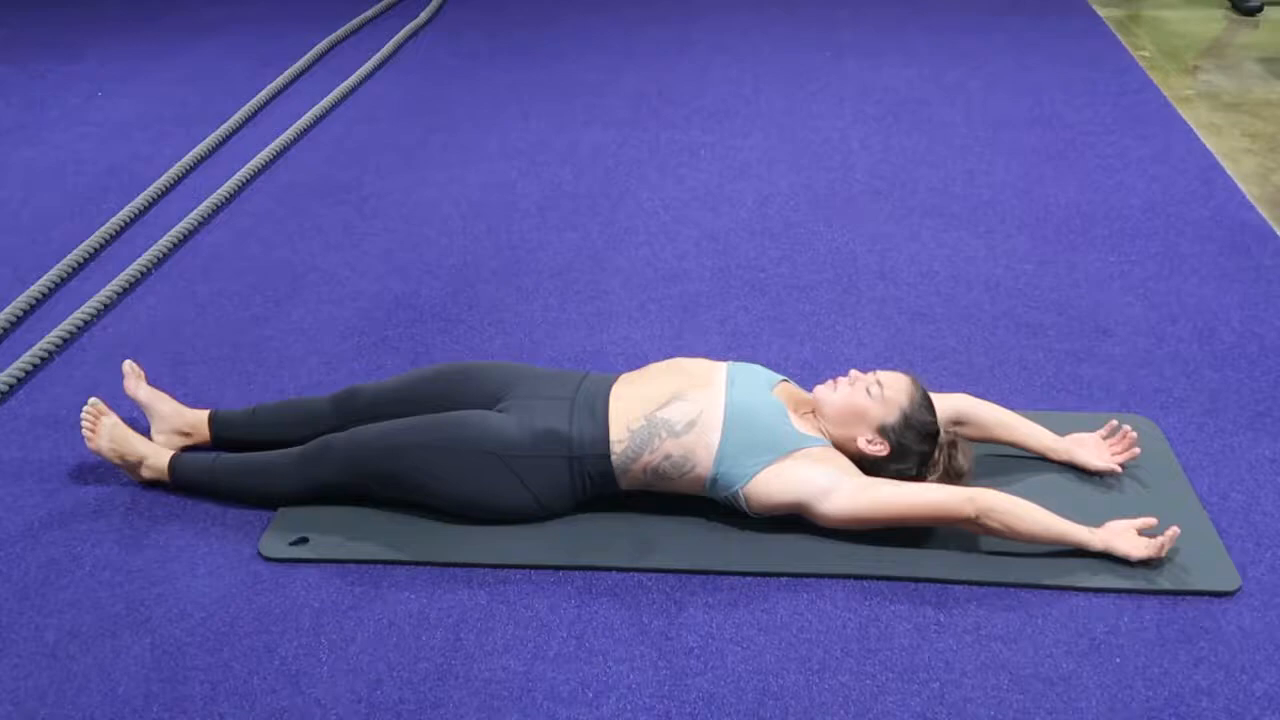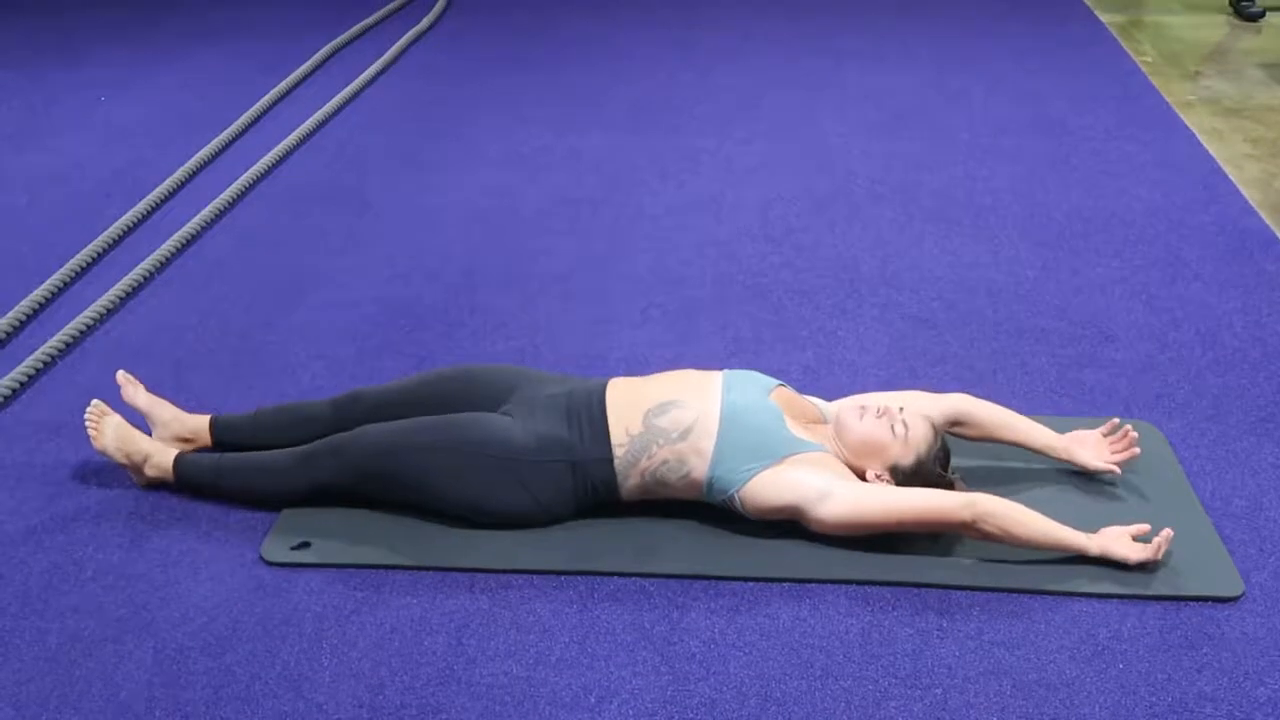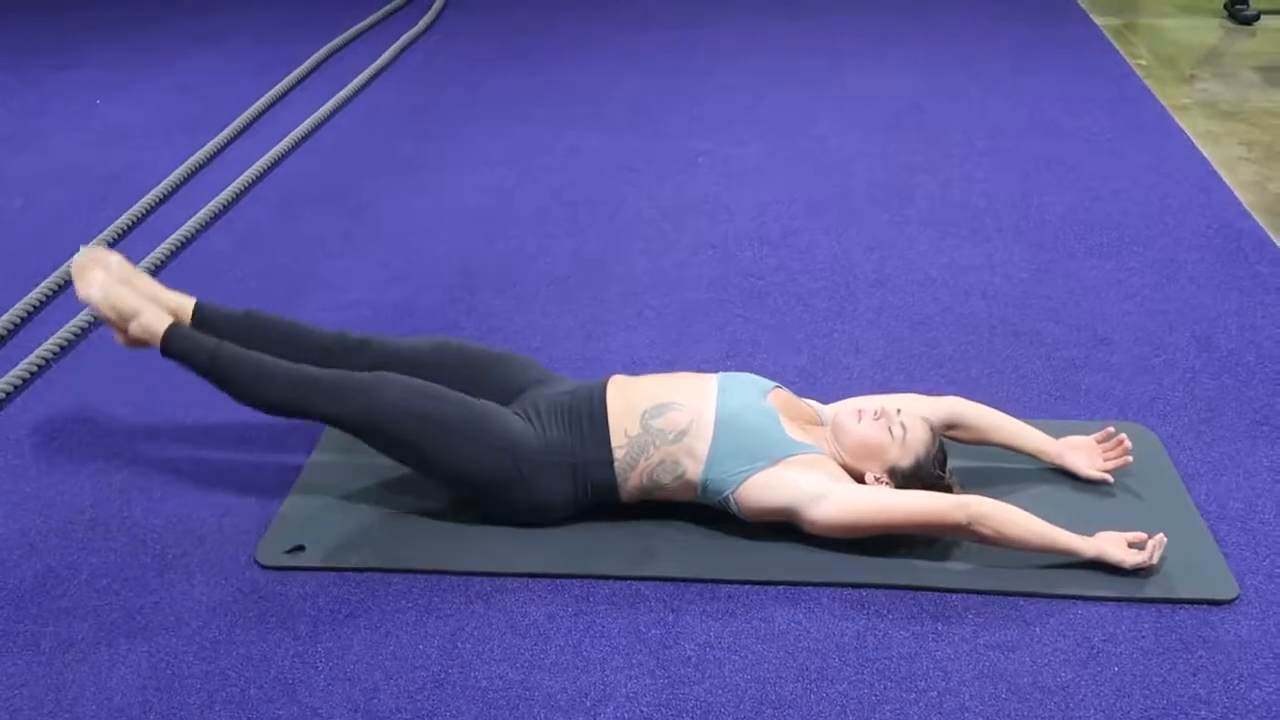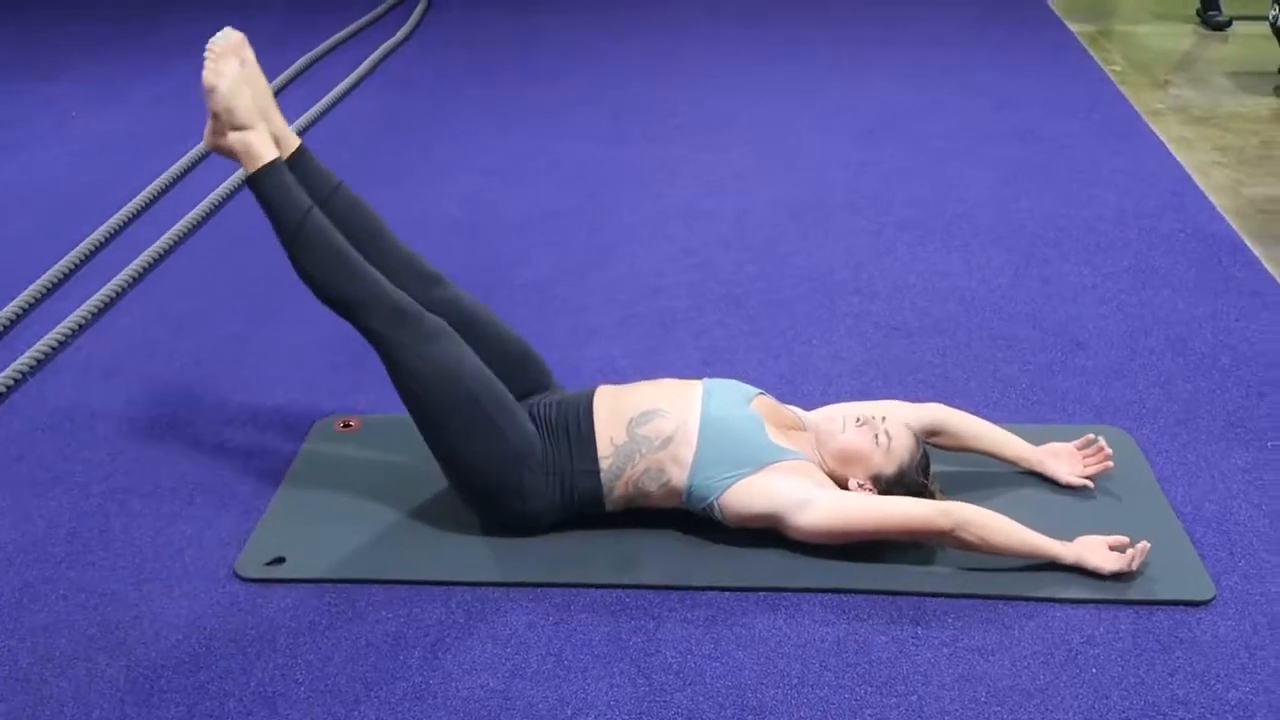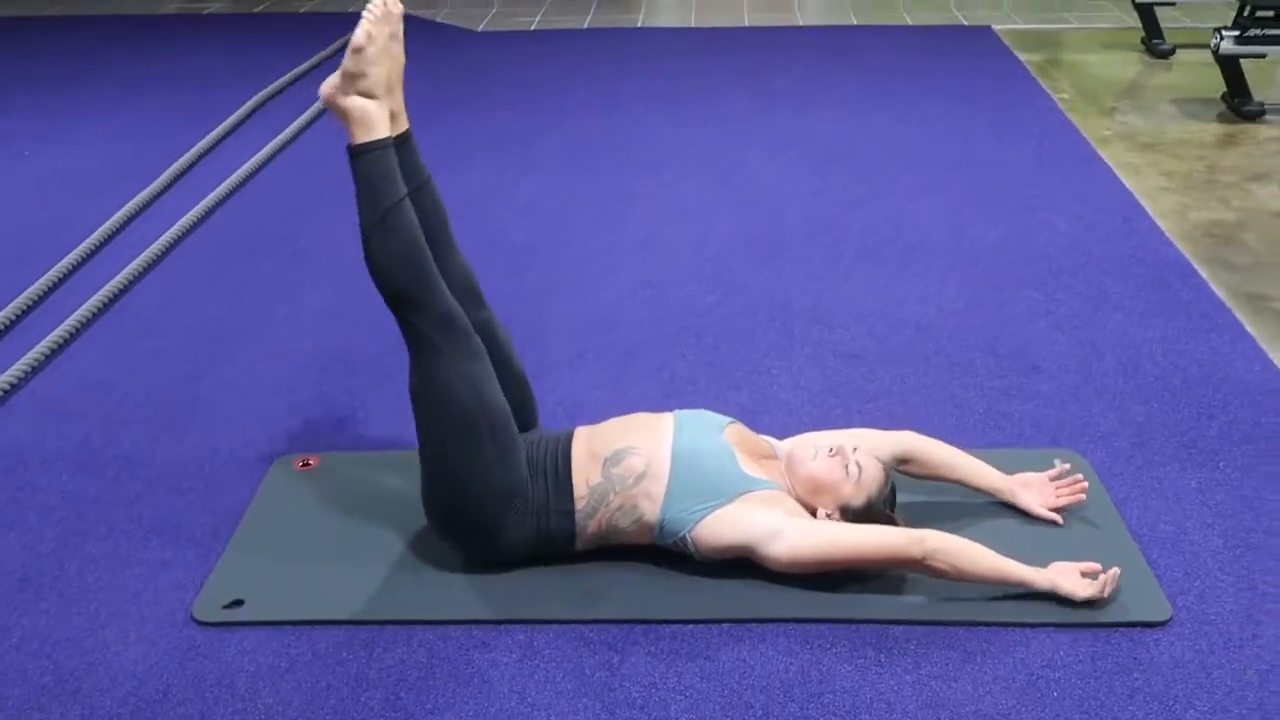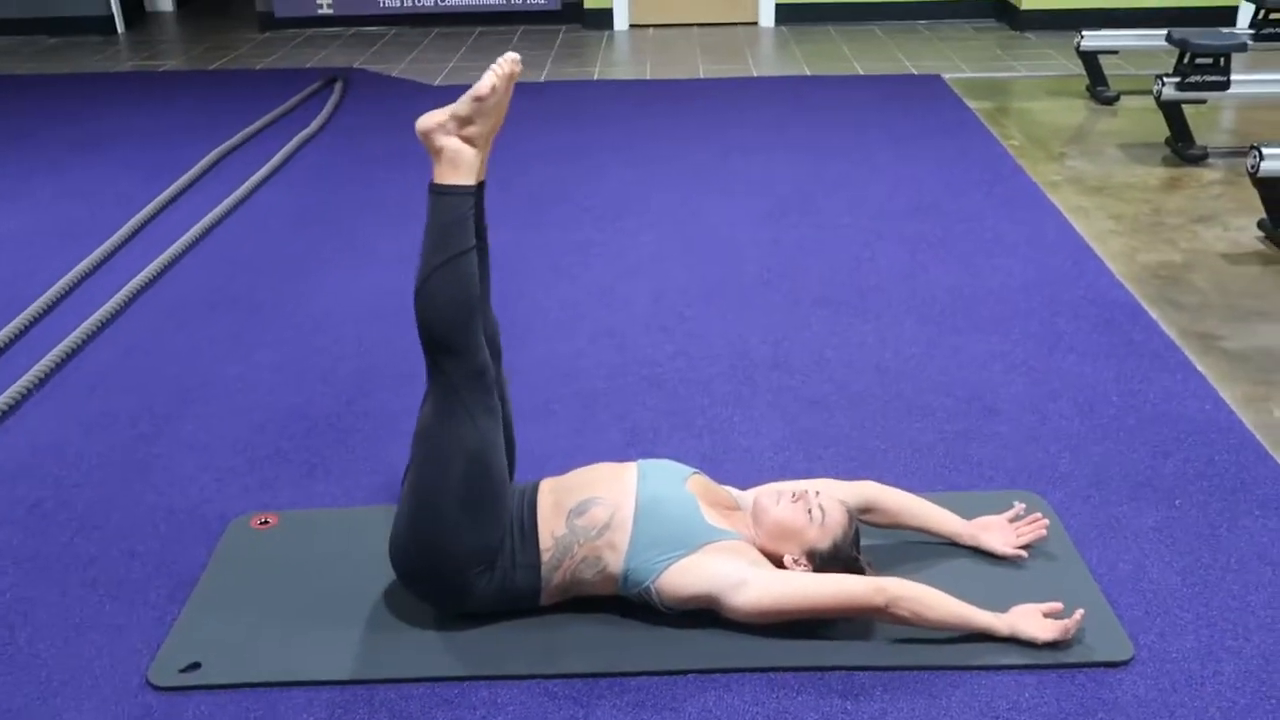
dt=0.7s
person 1, frame 1
left shoulder: (822, 482)
right shoulder: (805, 404)
left elbow: (968, 506)
right elbow: (961, 402)
left wrist: (1099, 537)
right wrist: (1066, 445)
left hip: (546, 463)
right hip: (564, 394)
left knee: (337, 463)
right knee: (362, 403)
left ankle: (160, 463)
right ankle: (192, 422)
person 1, frame 2
left shoulder: (819, 489)
right shoulder: (816, 415)
left elbow: (969, 511)
right elbow: (960, 400)
left wrist: (1097, 545)
right wrist: (1066, 445)
left hip: (546, 468)
right hip: (566, 396)
left knee: (341, 461)
right knee: (362, 409)
left ankle: (164, 465)
right ankle: (192, 427)
person 1, frame 3
left shoulder: (821, 494)
right shoulder: (824, 417)
left elbow: (965, 514)
right elbow: (955, 407)
left wrist: (1090, 549)
right wrist: (1060, 448)
left hip: (547, 471)
right hip: (569, 399)
left knee: (342, 395)
right knee: (378, 353)
left ankle: (157, 327)
right ankle: (171, 306)
person 1, frame 4
left shoulder: (804, 497)
right shoulder: (803, 428)
left elbow: (946, 519)
right elbow: (936, 413)
left wrist: (1070, 554)
right wrist: (1037, 457)
left hip: (530, 476)
right hip: (560, 410)
left knee: (397, 315)
right knee: (422, 290)
left ankle: (259, 152)
right ankle: (273, 140)
person 1, frame 5
left shoulder: (774, 528)
right shoulder: (775, 456)
left elbow: (919, 548)
right elbow: (906, 440)
left wrist: (1040, 579)
right wrist: (1007, 487)
left hip: (501, 514)
right hip: (531, 460)
left knee: (434, 317)
left ankle: (368, 117)
right ankle: (383, 111)
person 1, frame 6
left shoulder: (738, 578)
right shoulder: (737, 507)
left elbow: (883, 596)
right elbow: (868, 492)
left wrist: (1005, 624)
right wrist: (970, 531)
left hip: (463, 563)
right hip: (505, 517)
left knee: (460, 363)
left ankle: (456, 158)
